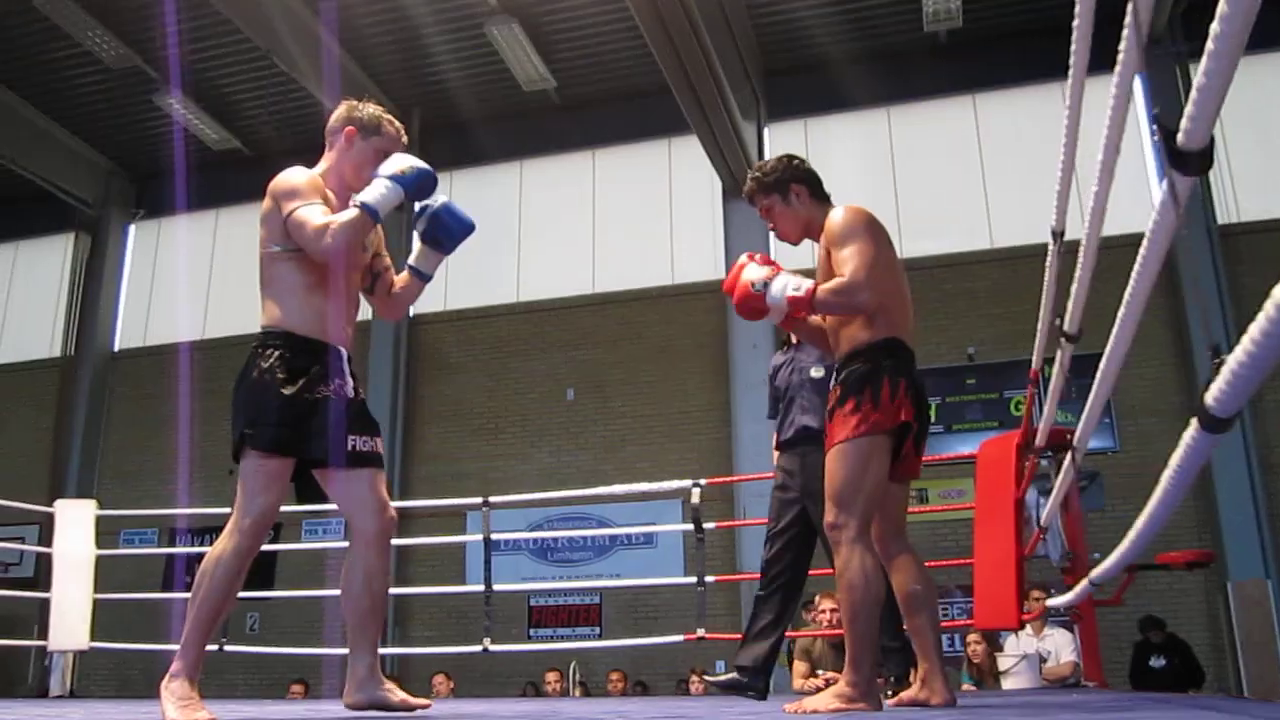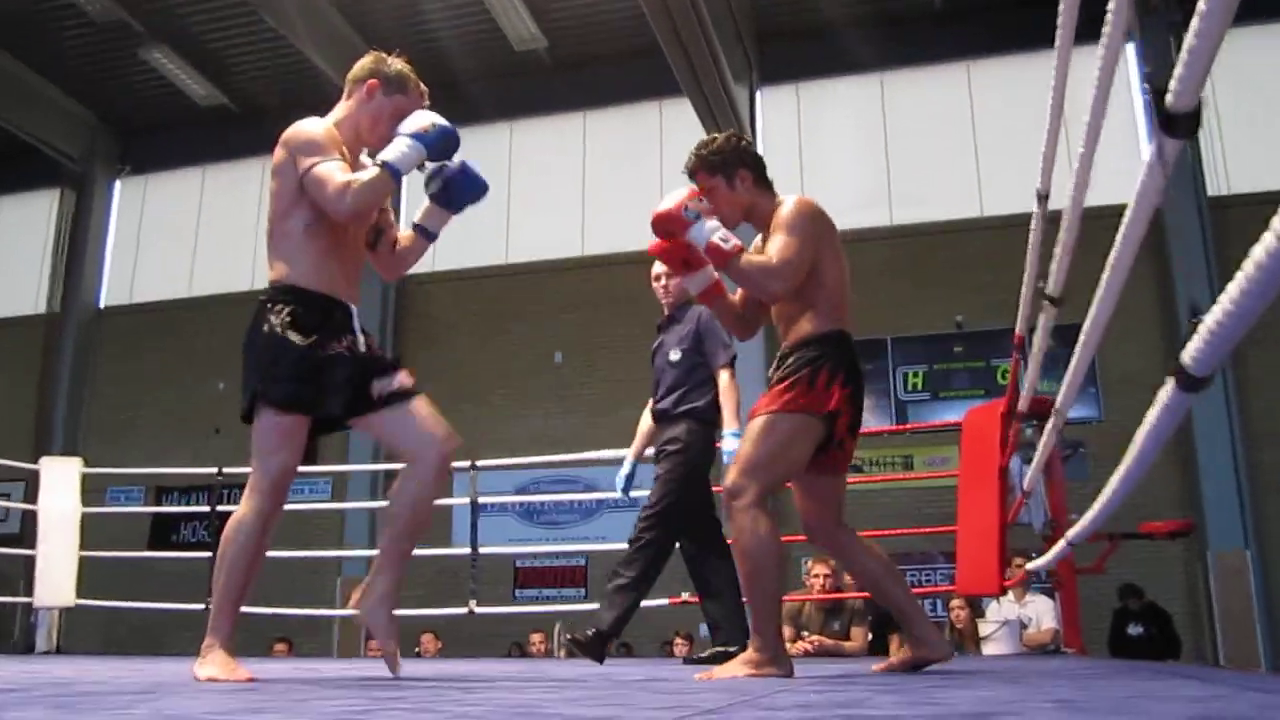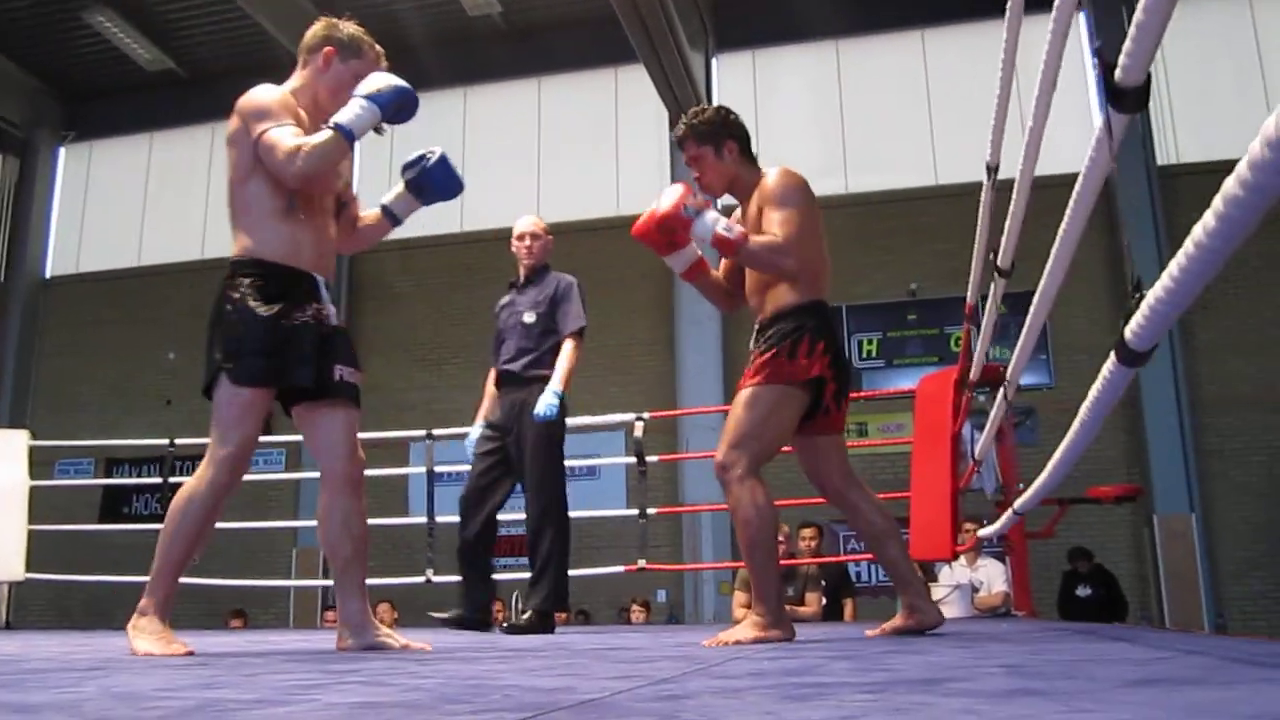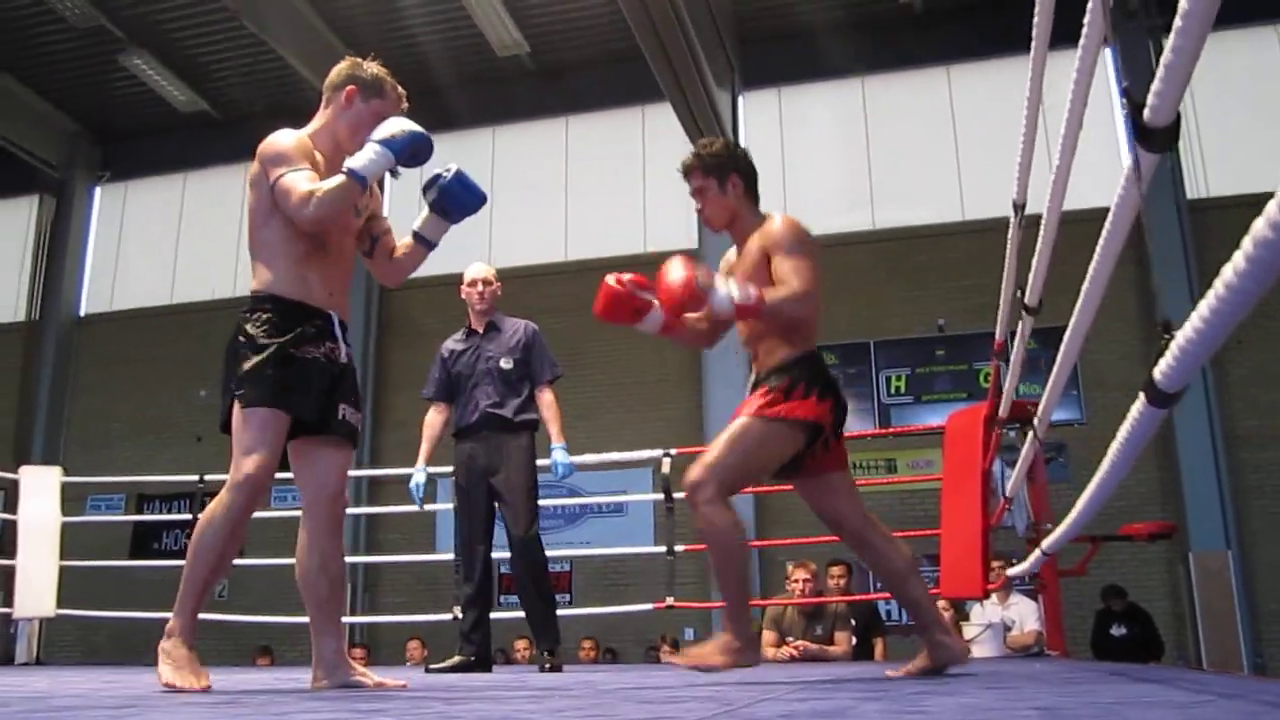
dt=0.7s
person 1, frame 1
left shoulder: (362, 220)
right shoulder: (295, 183)
left elbow: (391, 304)
right elbow: (326, 244)
left wrist: (431, 251)
right wrist: (385, 191)
left hip: (337, 378)
right hip: (285, 367)
left knee: (375, 526)
right knee: (252, 521)
person 1, frame 2
left shoulder: (365, 168)
right shoulder: (309, 135)
left elbow: (394, 258)
right elbow: (346, 204)
left wrist: (440, 209)
right wrist: (407, 151)
left hip: (346, 333)
right hip: (294, 324)
left knee: (436, 451)
right knee: (270, 485)
left ankle: (379, 593)
right ankle: (215, 645)
person 1, frame 3
left shoulder: (333, 144)
right shoulder: (264, 103)
left elbow: (350, 236)
right elbow: (296, 167)
left wrist: (408, 197)
right wrist: (361, 113)
left hip: (317, 309)
right hip: (260, 298)
left knee: (343, 466)
right knee: (228, 456)
left ankle: (356, 619)
right ankle: (150, 612)
person 1, frame 4
left shoulder: (355, 181)
right shoulder: (284, 147)
left elbow: (391, 268)
right elbow: (310, 212)
left wrist: (437, 219)
right wrist: (376, 157)
left hip: (328, 342)
right hip: (273, 332)
left knee: (326, 507)
right knee: (250, 477)
left ankle: (332, 661)
right ankle: (178, 636)
person 2, frame 1
left shoulder: (846, 220)
right shoulder: (838, 240)
left elbow: (860, 295)
right elbow: (840, 337)
left wrist: (785, 288)
right wrist: (782, 306)
left hip: (874, 385)
right hip: (885, 388)
left knee: (845, 528)
right knee: (888, 539)
left ankle: (858, 685)
right ankle: (932, 679)
person 2, frame 2
left shoulder: (795, 211)
right shoulder: (768, 239)
left elbow: (779, 282)
right elbow: (743, 325)
left wrist: (709, 236)
right wrist: (696, 272)
left hip: (816, 372)
right hip: (814, 378)
left knee: (743, 491)
right knee: (826, 528)
left ankle: (766, 651)
right ankle: (923, 635)
person 2, frame 3
left shoulder: (780, 185)
right shoulder: (746, 211)
left elbow: (788, 260)
right elbow: (729, 298)
left wrist: (709, 224)
right wrist: (678, 252)
left hip: (797, 341)
right hip: (798, 348)
left knee: (734, 464)
right knee: (838, 483)
left ankle: (767, 614)
right ankle: (916, 603)
person 2, frame 4
left shoulder: (781, 233)
right shoulder: (733, 257)
left elbow: (804, 305)
right elbow: (704, 335)
left wrist: (718, 294)
right wrist: (646, 310)
left hip: (795, 389)
right hip: (788, 395)
left knee: (704, 483)
right knee: (854, 524)
left ankle: (737, 635)
right ankle: (942, 640)
person 3, frame 1
right shoulder: (779, 362)
right wrist: (776, 481)
left hip: (829, 459)
right hip: (791, 465)
right knee: (777, 568)
left ankle: (898, 665)
right ankle: (751, 669)
person 3, frame 2
left shoulder: (701, 319)
right shoulder: (663, 335)
left elbow: (724, 374)
left wrist: (730, 431)
right wrist: (631, 459)
left hip: (689, 434)
right hip: (671, 438)
left knee: (651, 533)
right knee: (702, 542)
left ankle: (603, 631)
right ankle: (730, 638)
person 3, frame 3
left shoulder: (562, 286)
right shoulder: (506, 300)
left elbow: (571, 343)
left wrist: (554, 390)
right wrist: (479, 422)
left hip: (537, 407)
right hip: (504, 408)
left knee: (544, 505)
right knee: (475, 503)
left ankle: (543, 607)
right ankle: (475, 605)
person 3, frame 4
left shoulder: (524, 333)
right shoulder: (451, 348)
left elbow: (544, 392)
right elbow: (438, 409)
left wrist: (558, 444)
right wrist: (421, 464)
left hip: (513, 442)
right hip: (469, 449)
left knee: (524, 538)
right knee: (472, 550)
left ankle: (546, 646)
right ankle: (474, 648)
